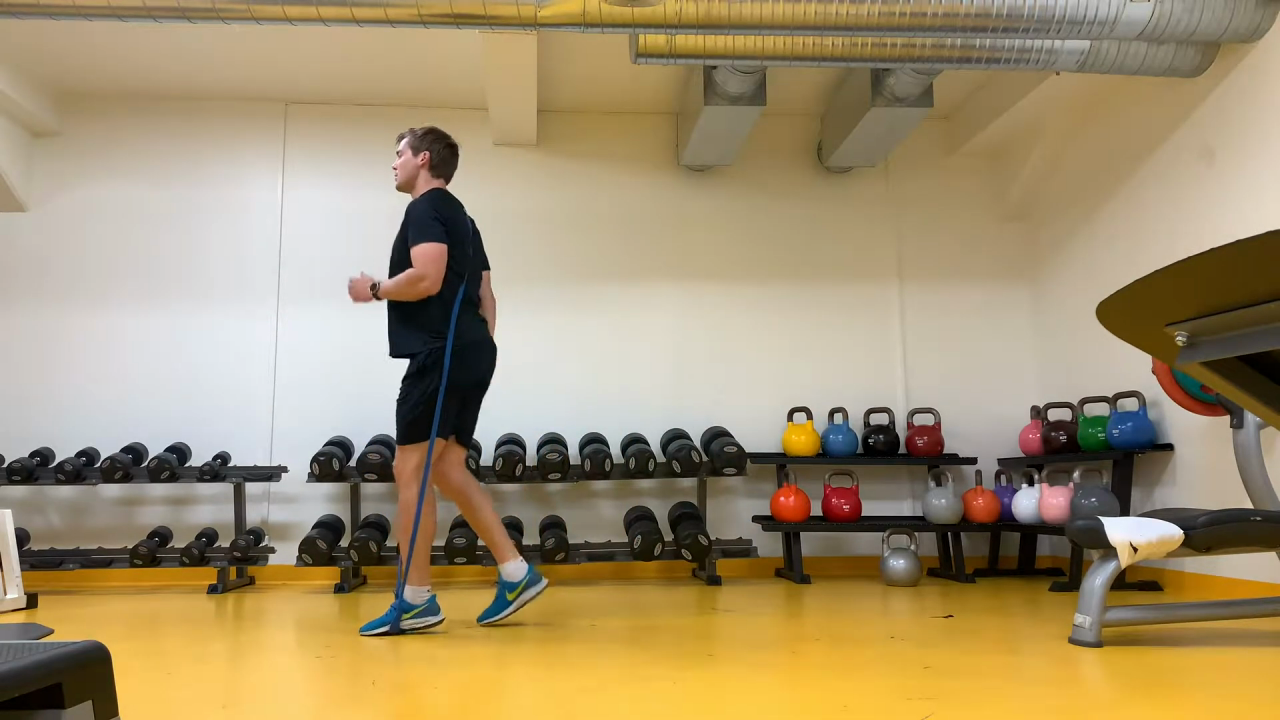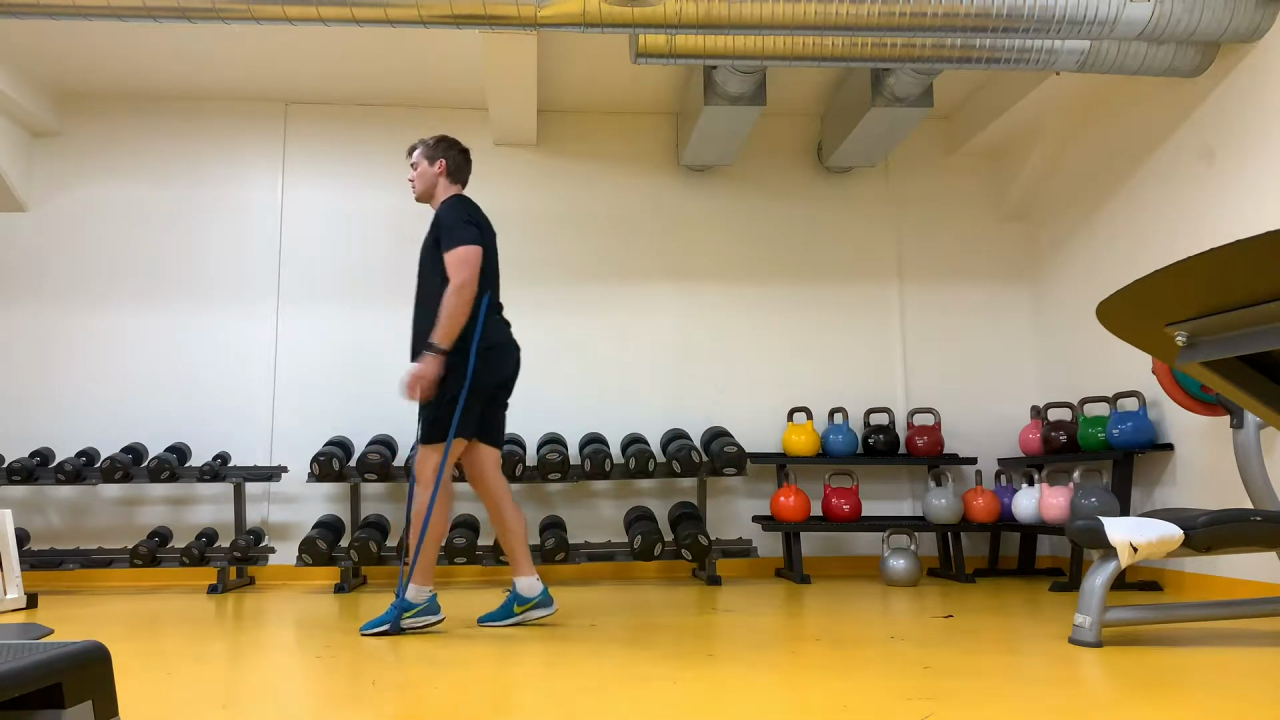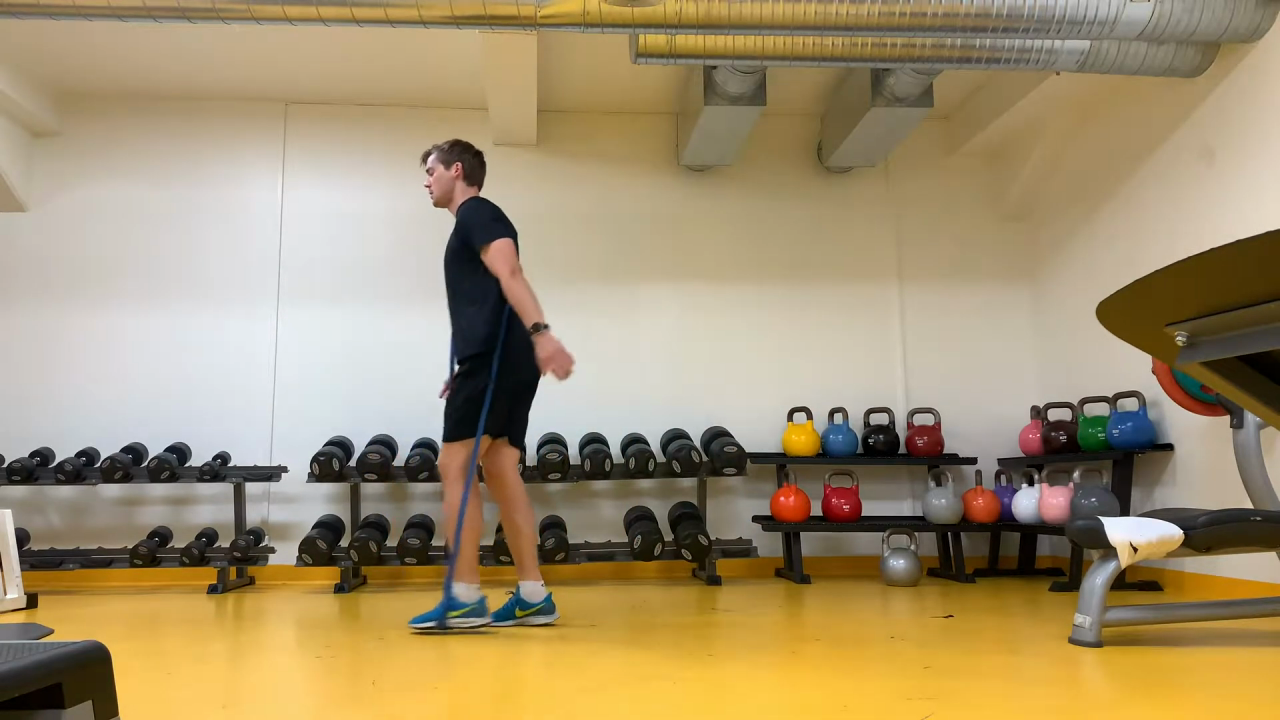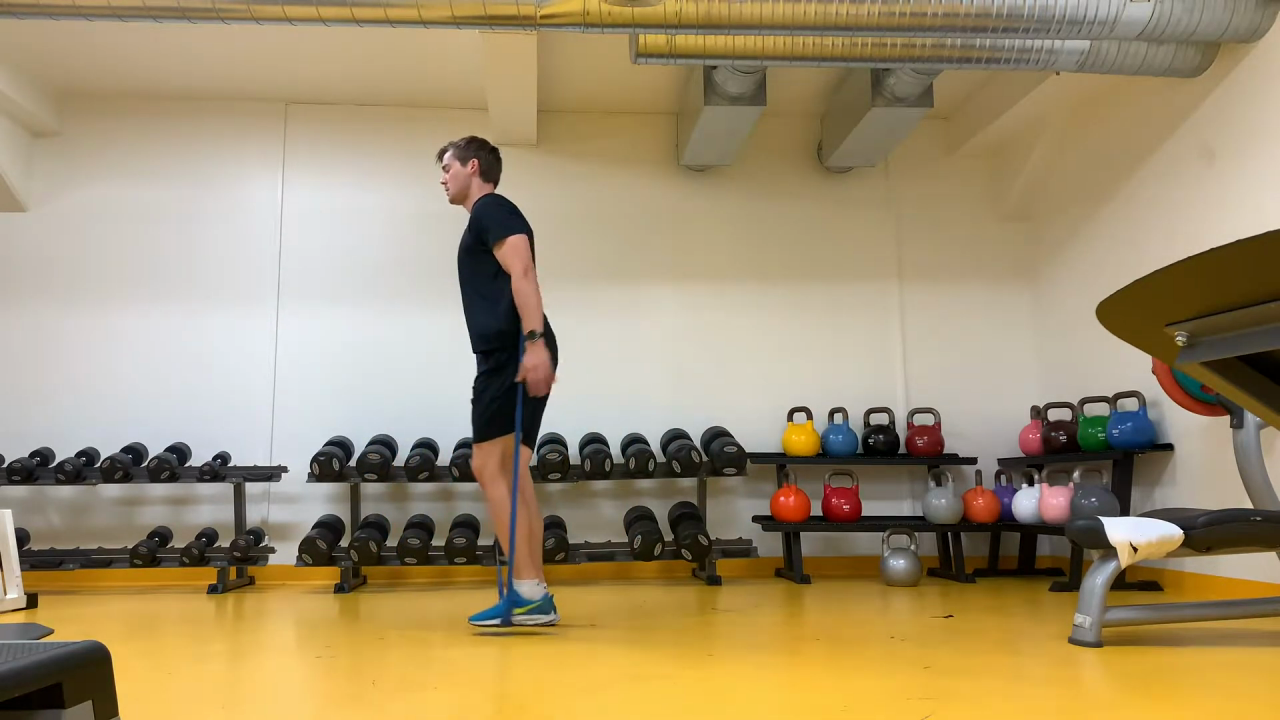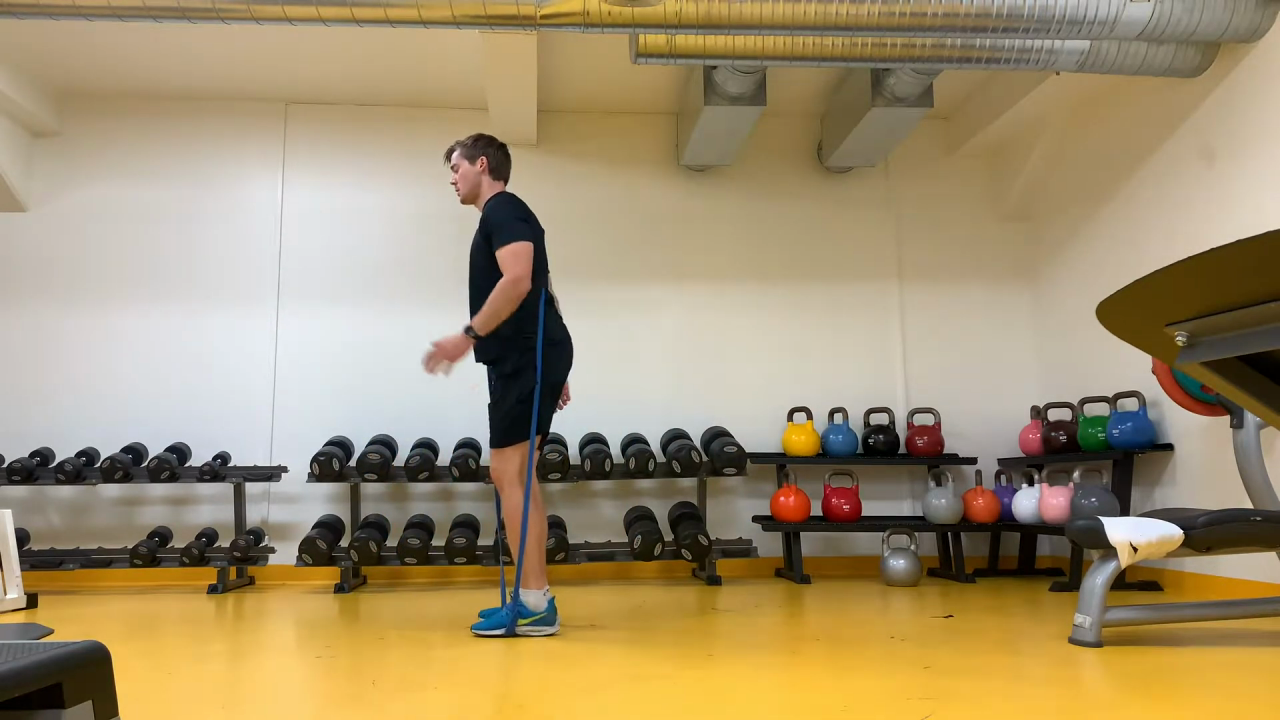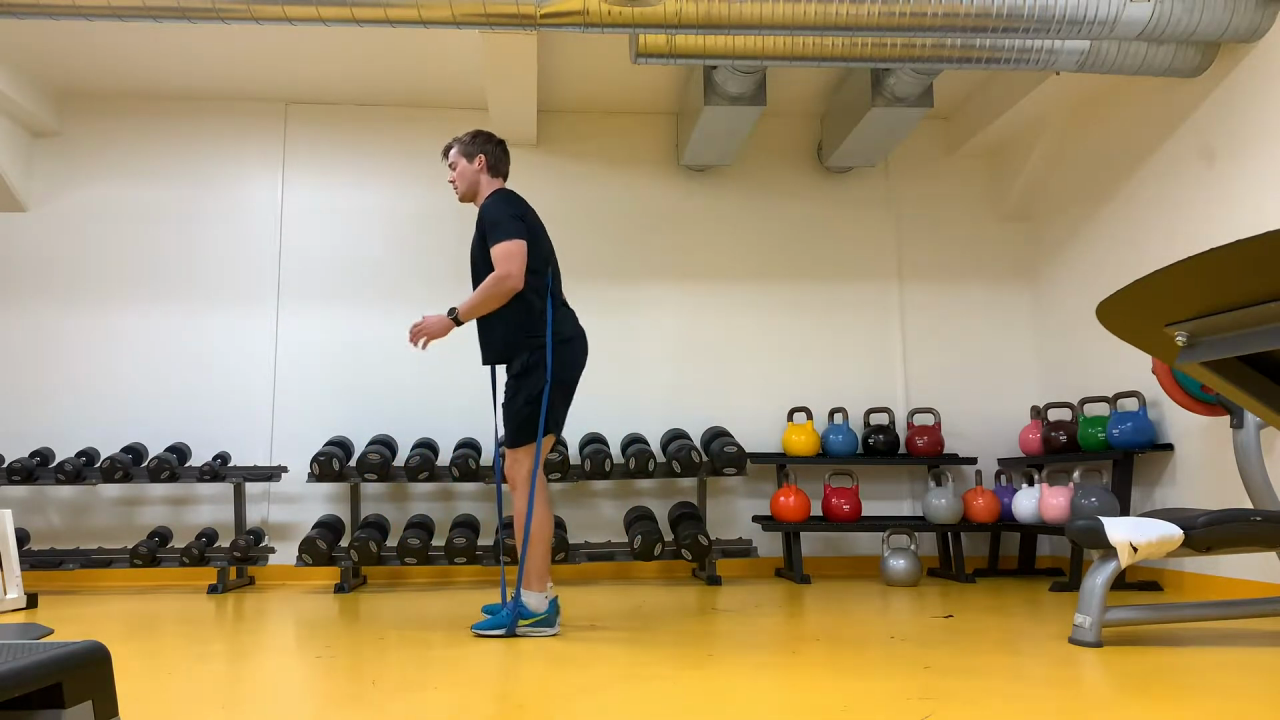
dt=0.2s
person 1, frame 1
left shoulder: (427, 208)
right shoulder: (458, 218)
left elbow: (425, 280)
right elbow: (486, 296)
left wrist: (374, 290)
right wrist: (477, 349)
left hip: (442, 355)
right hip: (468, 353)
left knee: (410, 471)
right knee: (448, 472)
left ankle: (416, 600)
right ankle: (517, 574)
person 1, frame 2
left shoulder: (454, 213)
right shoulder: (465, 220)
left elbow: (463, 287)
left wrist: (432, 356)
left hip: (471, 360)
right hip: (484, 363)
left knee: (430, 472)
right knee: (484, 474)
left ankle: (417, 599)
right ankle: (530, 591)
person 1, frame 3
left shoulder: (476, 213)
right shoulder: (475, 221)
left elbow: (509, 275)
left wrist: (540, 331)
right wrist: (460, 375)
left hip: (498, 356)
right hip: (497, 358)
left knee: (454, 466)
right knee: (503, 474)
left ankle: (464, 596)
right ankle: (533, 595)
person 1, frame 4
left shoulder: (492, 209)
right shoulder: (489, 218)
left elbow: (523, 272)
left wrist: (534, 340)
left hip: (515, 354)
right hip: (514, 357)
left knee: (489, 466)
right knee: (511, 471)
left ankle: (528, 594)
right ankle: (532, 592)
person 1, frame 5
left shoulder: (503, 210)
right shoulder: (506, 216)
left elbow: (518, 282)
left wrist: (466, 336)
right wrist: (554, 376)
left hip: (528, 355)
right hip: (531, 356)
left knee: (510, 473)
right knee: (513, 474)
left ankle: (534, 604)
right ankle: (533, 597)
person 1, frame 6
left shoulder: (500, 206)
right shoulder: (506, 212)
left elbow: (510, 278)
left wrist: (450, 318)
left hip: (542, 352)
right hip: (545, 351)
left knee: (521, 471)
right knee: (524, 473)
left ankle: (534, 605)
right ankle: (541, 591)
